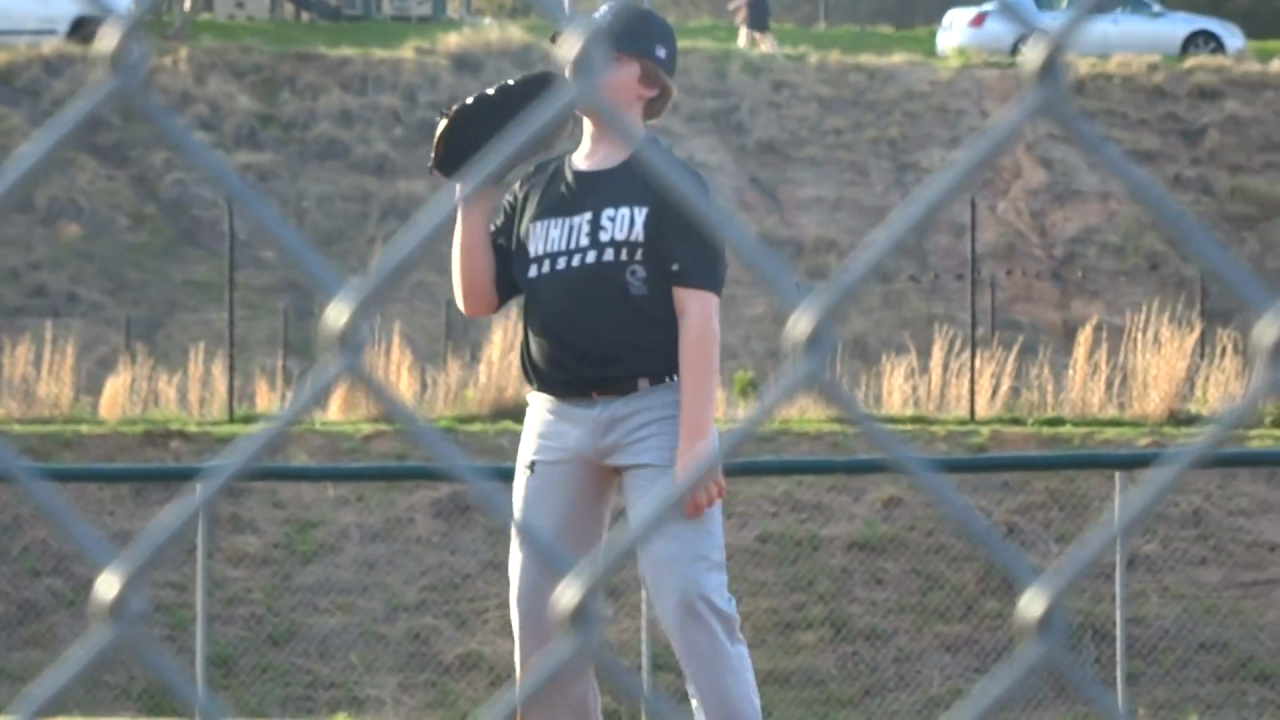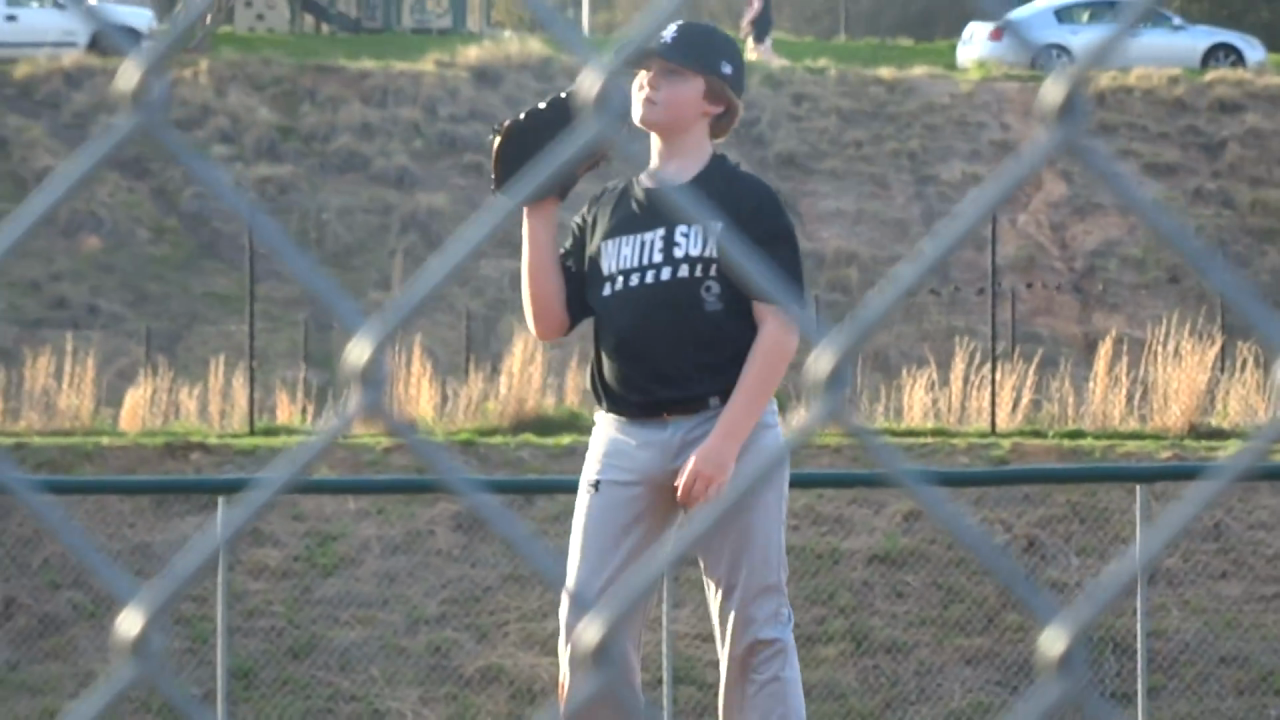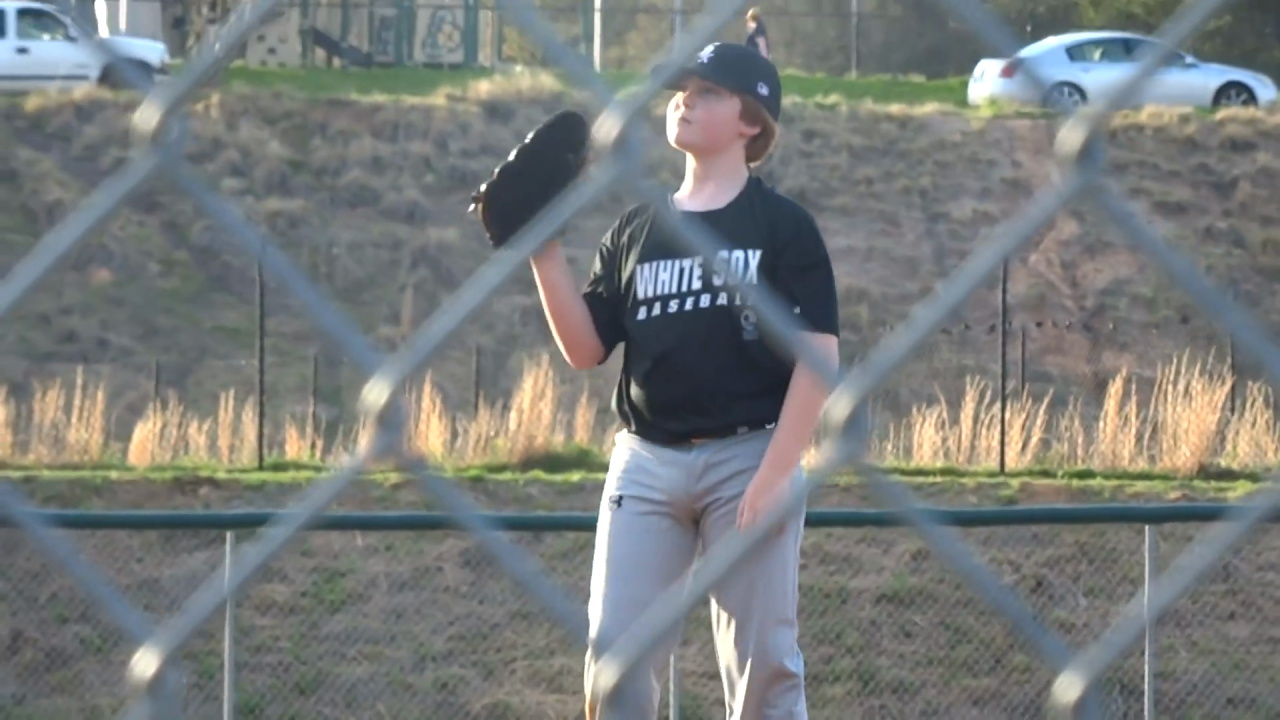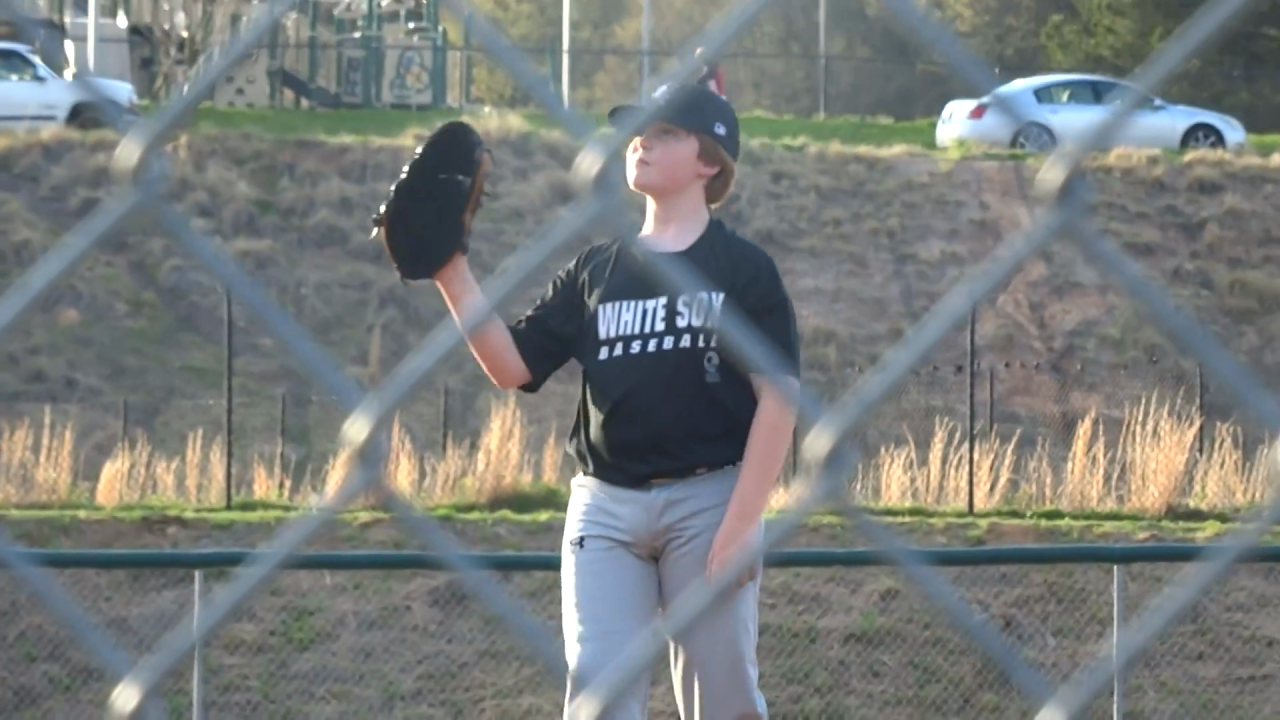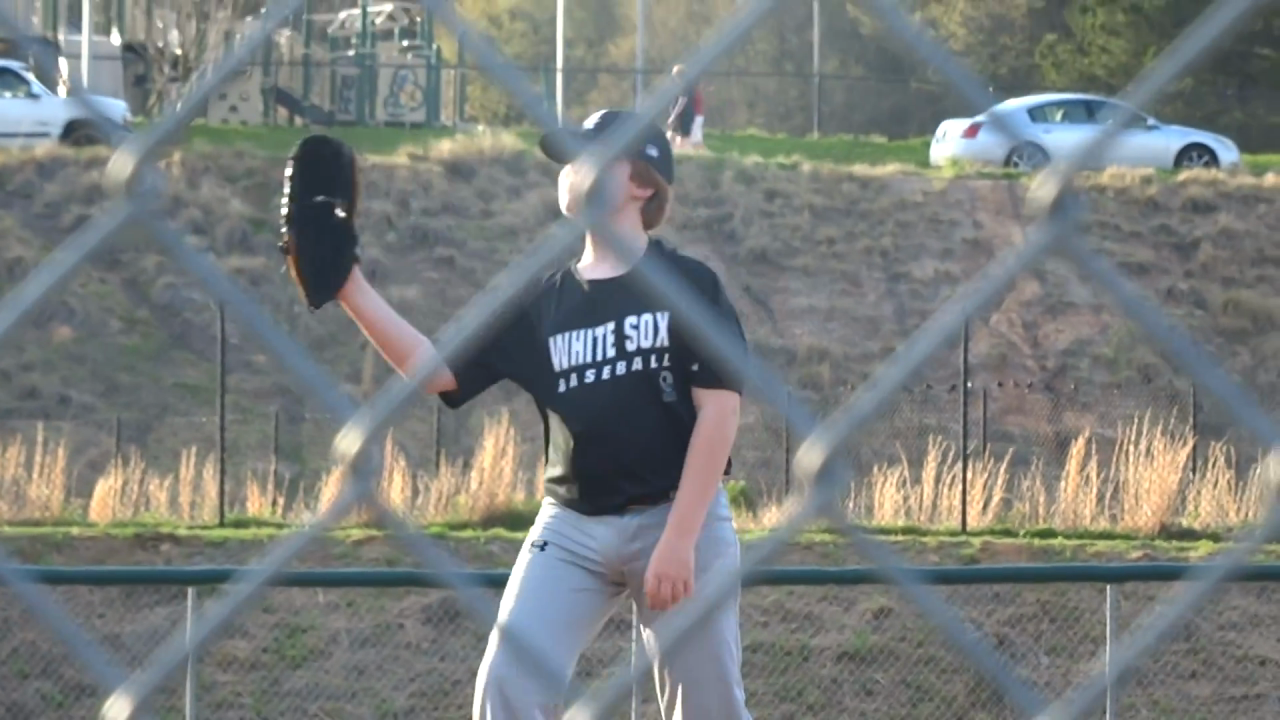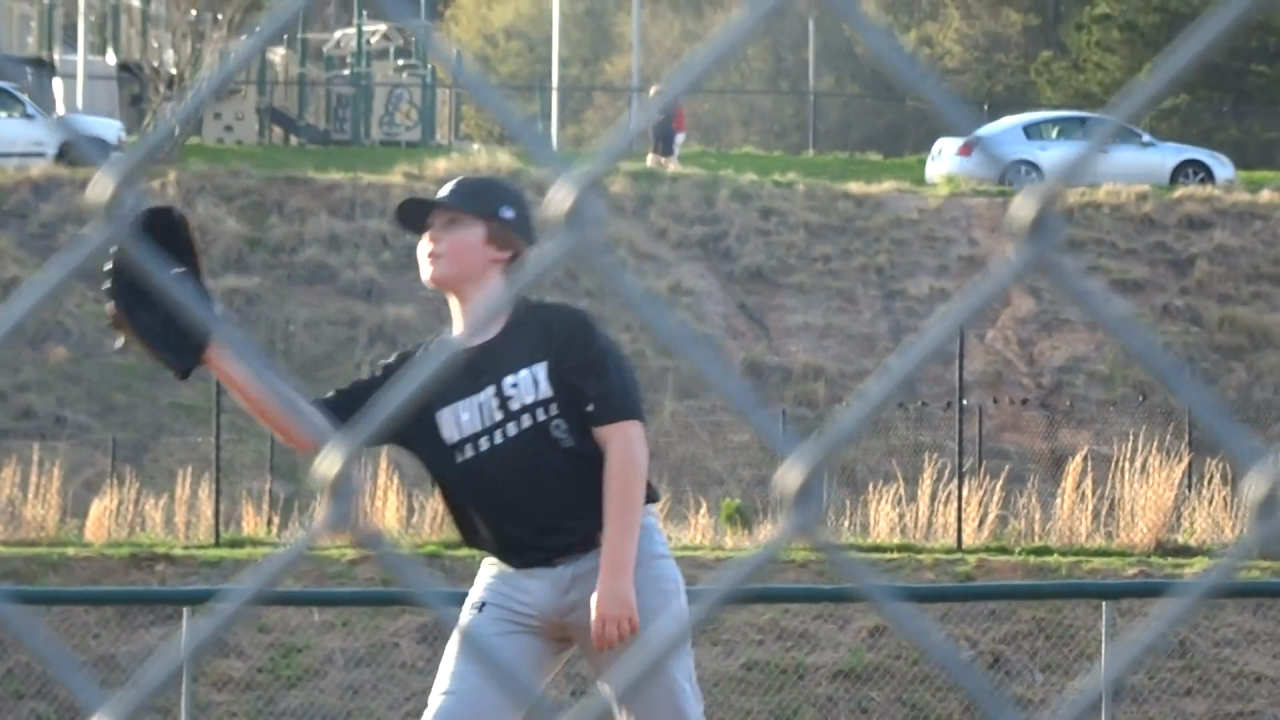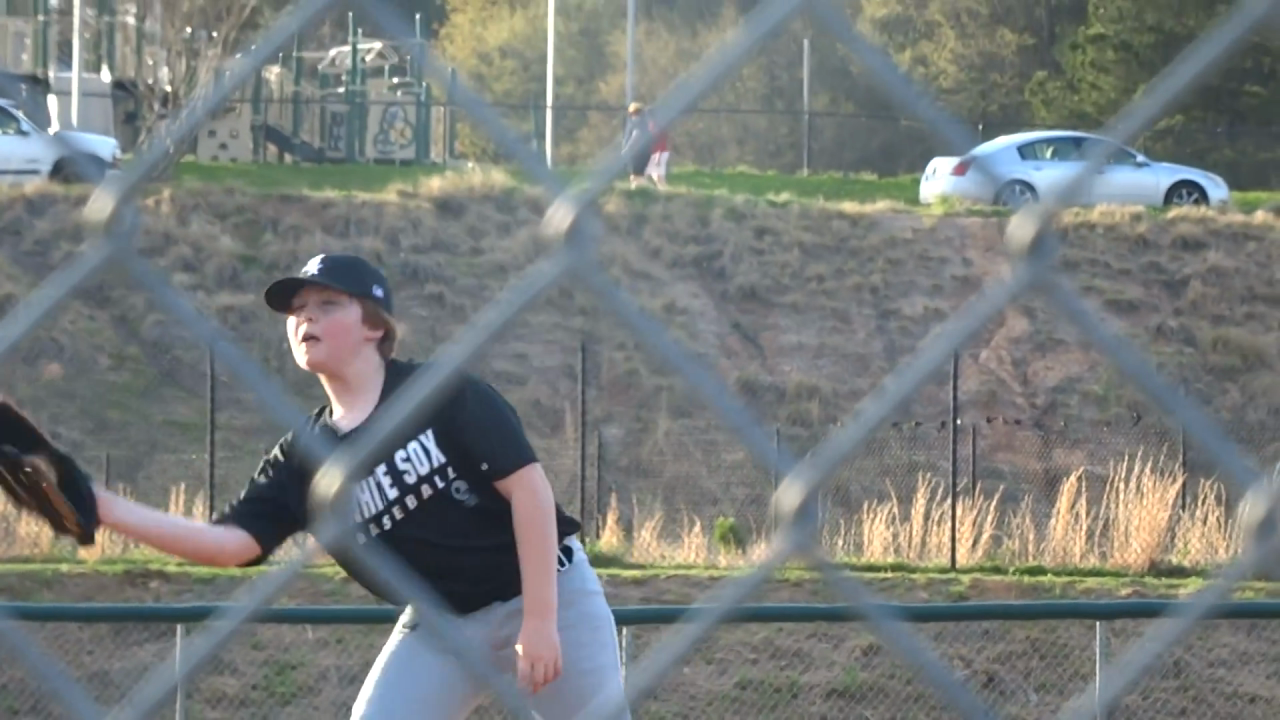
dt=0.2s
person 1, frame 1
left shoulder: (672, 184)
right shoulder: (534, 187)
left elbow: (699, 314)
right elbow: (476, 299)
left wrist: (695, 438)
right wrist: (472, 192)
left hip: (653, 411)
right hip: (556, 419)
left knee: (693, 596)
right knee: (539, 611)
person 1, frame 2
left shoulder: (747, 199)
right shoulder: (603, 206)
left elbow: (780, 328)
right elbow: (549, 322)
left wrist: (726, 439)
right wrist: (537, 212)
left hip: (727, 430)
right hip: (623, 438)
left knee: (754, 625)
right knee: (587, 624)
person 1, frame 3
left shoulder: (783, 224)
right shoulder: (635, 229)
left elbow: (818, 354)
right elbow: (584, 349)
left wrist: (775, 474)
right wrist: (545, 247)
left hip: (749, 457)
right hip: (645, 463)
left knee: (762, 654)
right knee: (615, 648)
person 1, frame 4
left shoulder: (744, 268)
right shoulder: (594, 269)
left elbow: (777, 398)
right elbow: (512, 369)
left wrist: (741, 526)
right wrist: (452, 271)
left hip: (707, 498)
right hip: (605, 504)
person 1, frame 5
left shoulder: (687, 283)
right shoulder: (540, 301)
left elbow: (719, 408)
right elbow: (437, 372)
left wrist: (679, 538)
right wrist: (349, 285)
left hip: (674, 518)
right hip: (571, 527)
person 1, frame 6
left shoulder: (565, 332)
left elbow: (624, 443)
right elbow: (312, 429)
left wrist: (616, 576)
right wrist: (211, 350)
left hip: (623, 559)
right hip: (514, 582)
person 1, frame 7
left shoulder: (445, 393)
right shoulder: (308, 452)
left elbow: (528, 488)
right elbow: (230, 542)
left wrist: (540, 619)
right wrist: (104, 506)
left hip: (550, 594)
